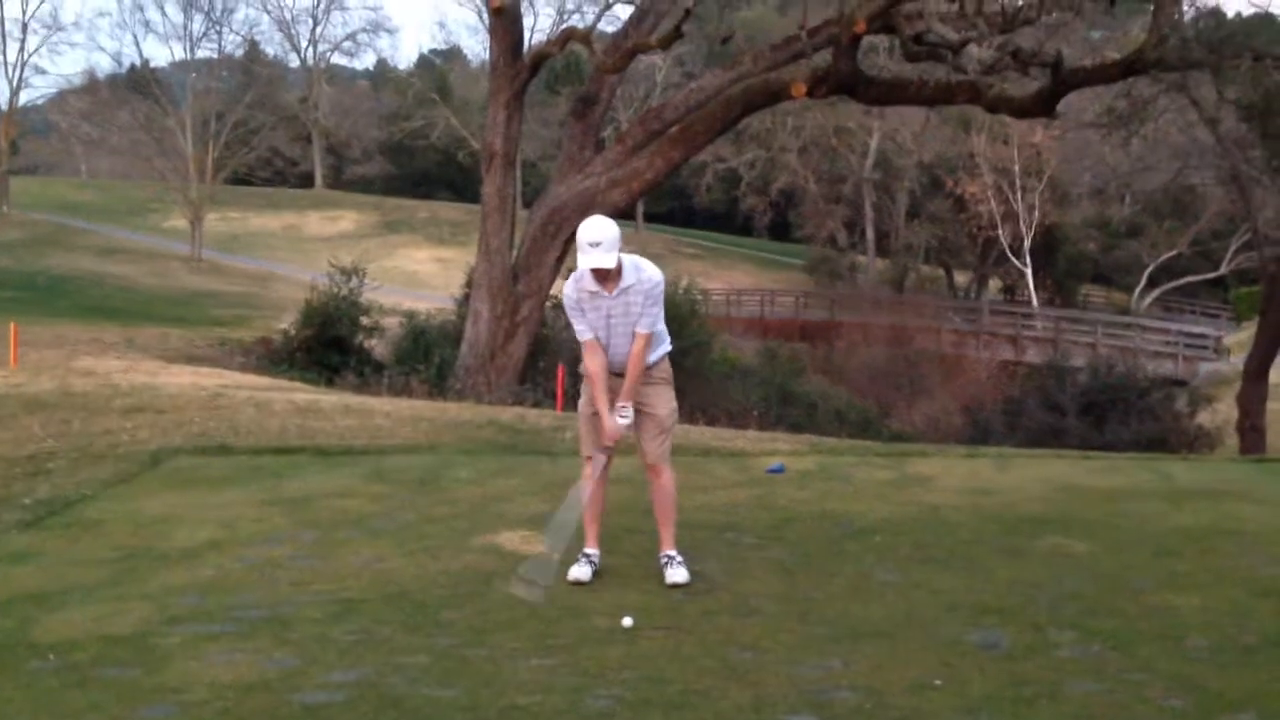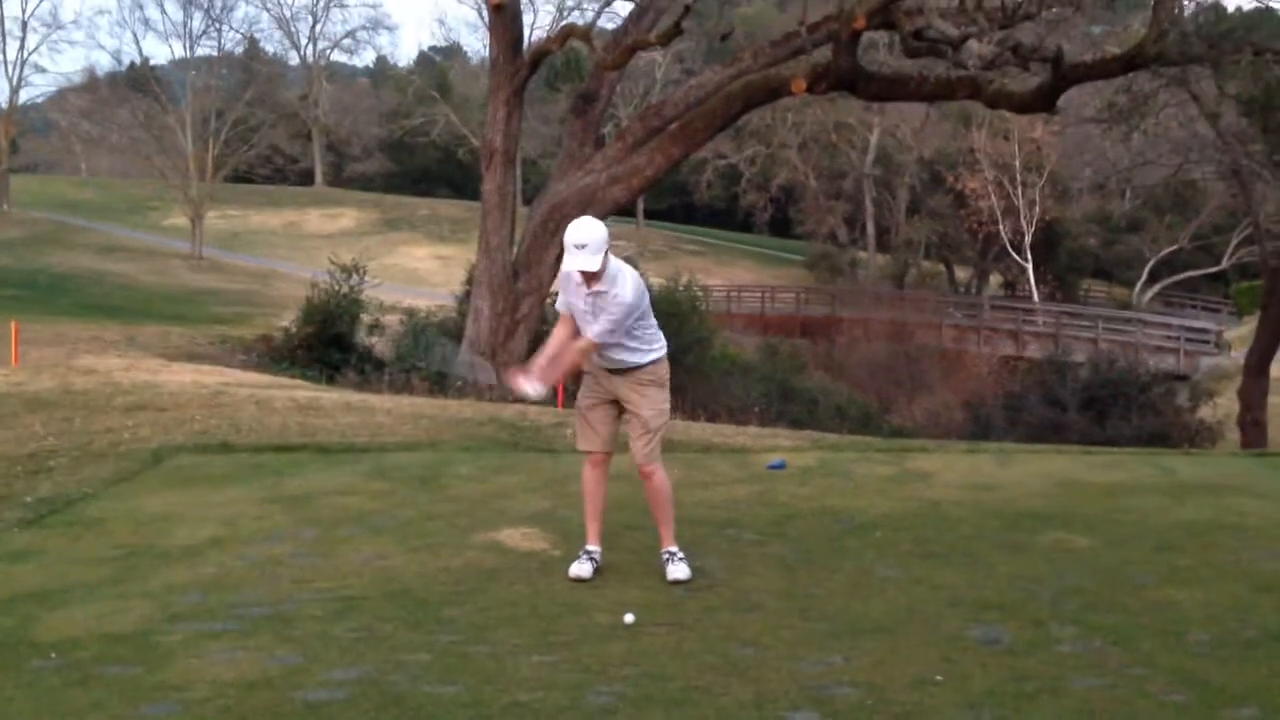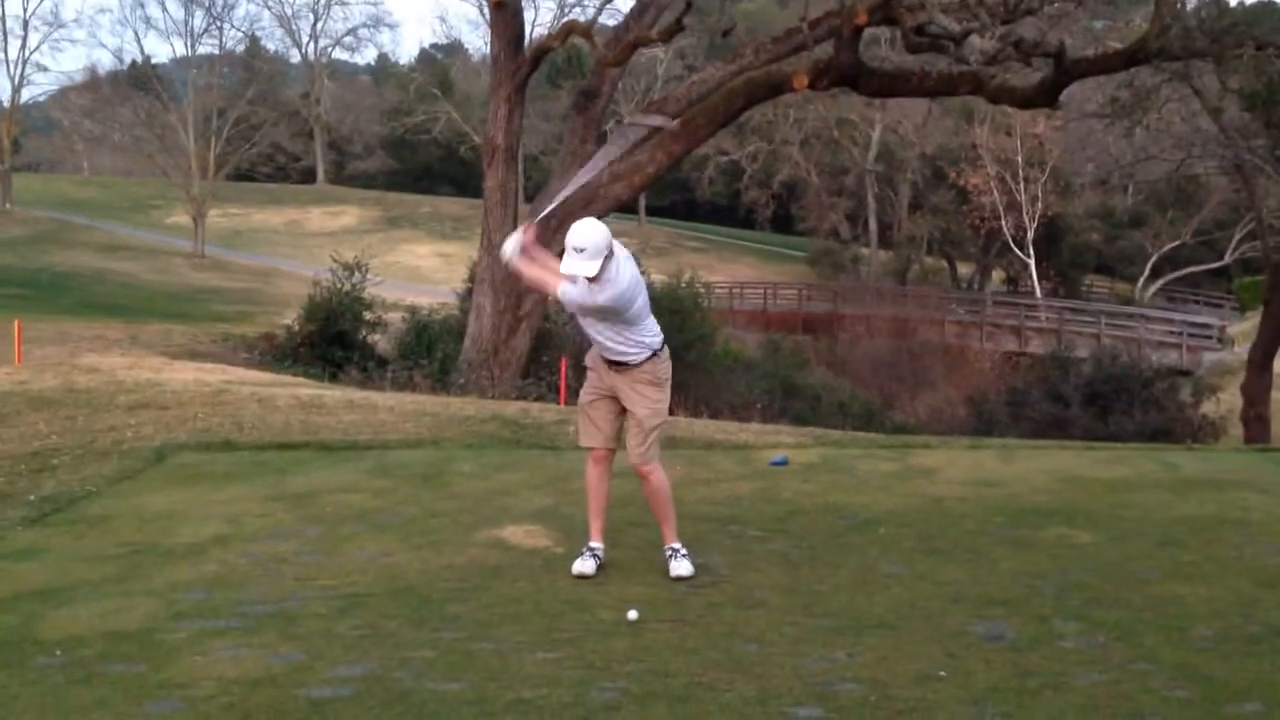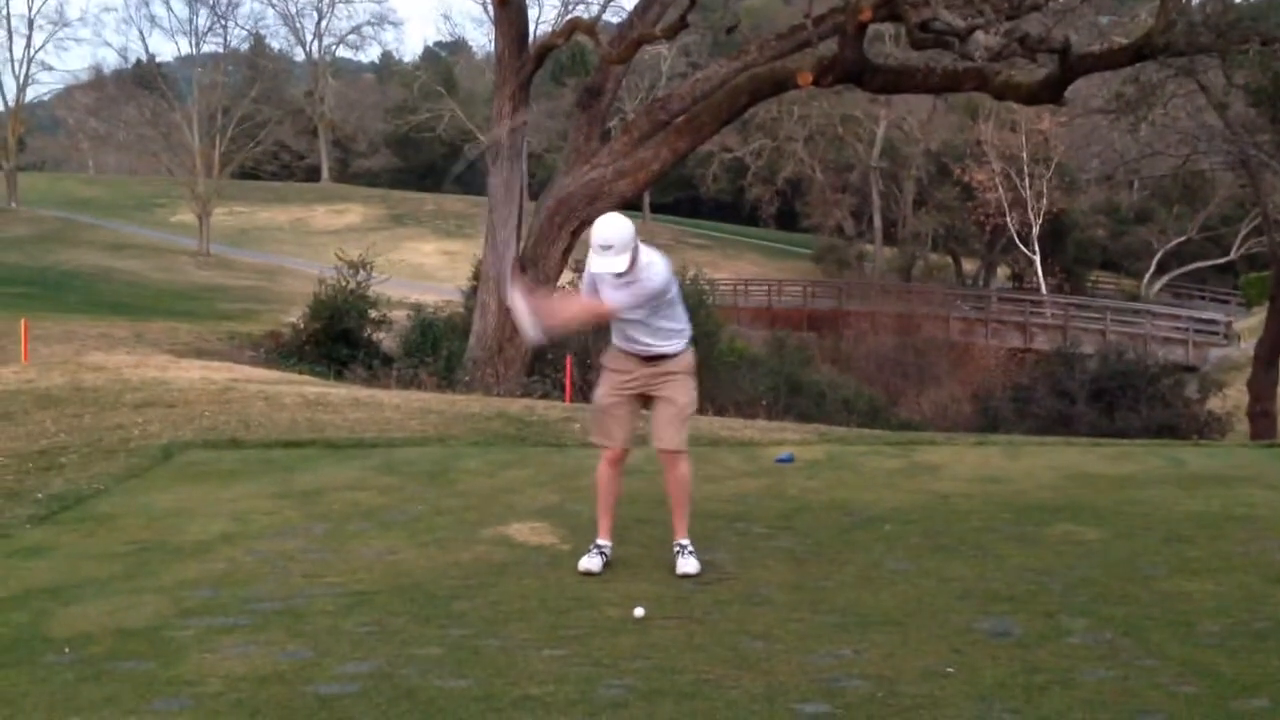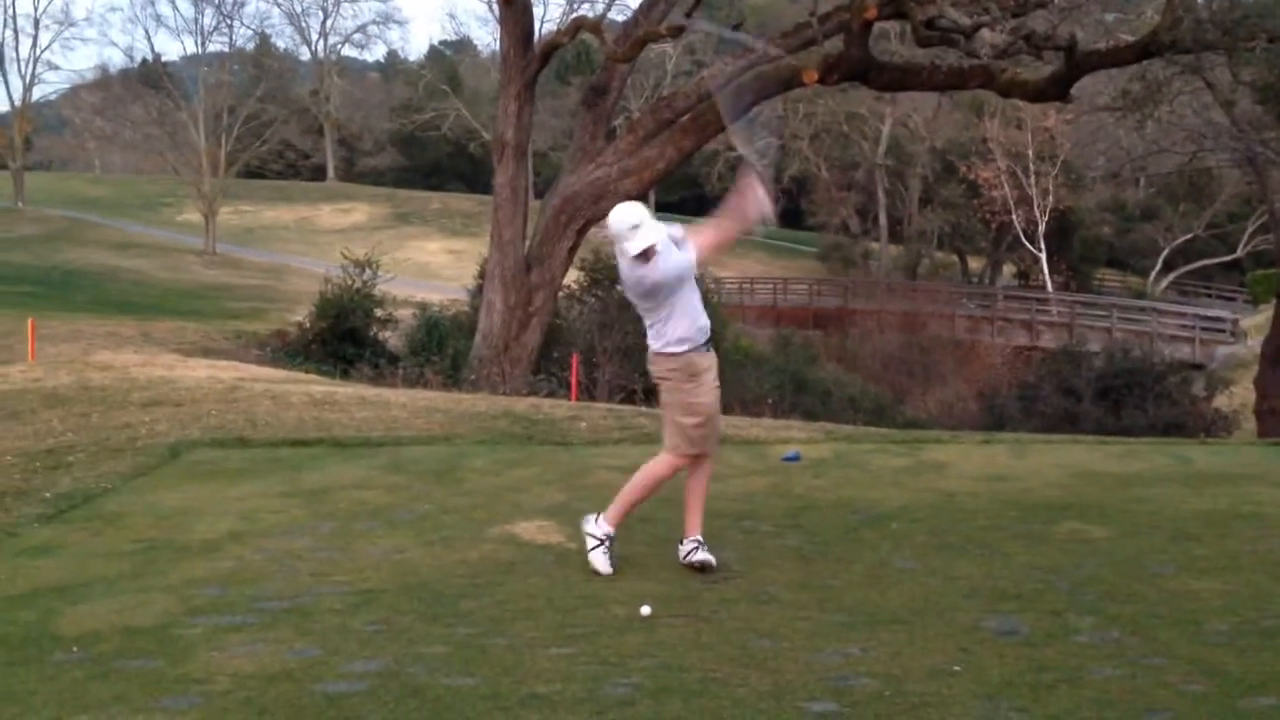
dt=0.3s
person 1, frame 1
left shoulder: (649, 278)
right shoulder: (574, 290)
left elbow: (640, 346)
right elbow: (592, 353)
left wrist: (625, 405)
right wrist: (604, 414)
left hip: (650, 372)
right hip: (601, 375)
left knee: (657, 463)
right knee: (593, 461)
left ankle: (669, 552)
right ankle: (590, 551)
person 1, frame 2
left shoulder: (625, 291)
right shoulder: (570, 274)
left elbow: (586, 346)
right elbow: (566, 325)
left wrist: (543, 382)
right wrist: (535, 370)
left hip: (643, 373)
right hip: (597, 371)
left knee: (647, 465)
right knee: (595, 459)
left ankle: (670, 549)
right ankle: (592, 548)
person 1, frame 3
left shoulder: (611, 291)
right shoulder: (601, 248)
left elbow: (554, 288)
right elbow: (565, 275)
left wrist: (515, 257)
right wrist: (532, 247)
left hip: (643, 370)
right hip: (603, 364)
left knee: (644, 464)
right knee: (598, 456)
left ankle: (673, 546)
right ankle: (595, 545)
person 1, frame 4
left shoulder: (655, 273)
right shoulder: (604, 256)
left elbow: (598, 312)
right elbow: (582, 305)
left wrist: (543, 313)
right wrist: (539, 302)
left hip: (671, 364)
right hip: (624, 363)
left knee: (674, 454)
right knee: (612, 454)
left ankle: (682, 542)
right ankle: (603, 542)
person 1, frame 5
left shoulder: (646, 230)
right shoulder: (650, 271)
left elbow: (691, 236)
right elbow: (706, 246)
left wrist: (742, 205)
right wrist: (747, 213)
left hip: (691, 357)
right hip: (680, 364)
left knee: (704, 449)
right knee: (680, 455)
left ankle: (692, 540)
right ankle: (605, 523)
